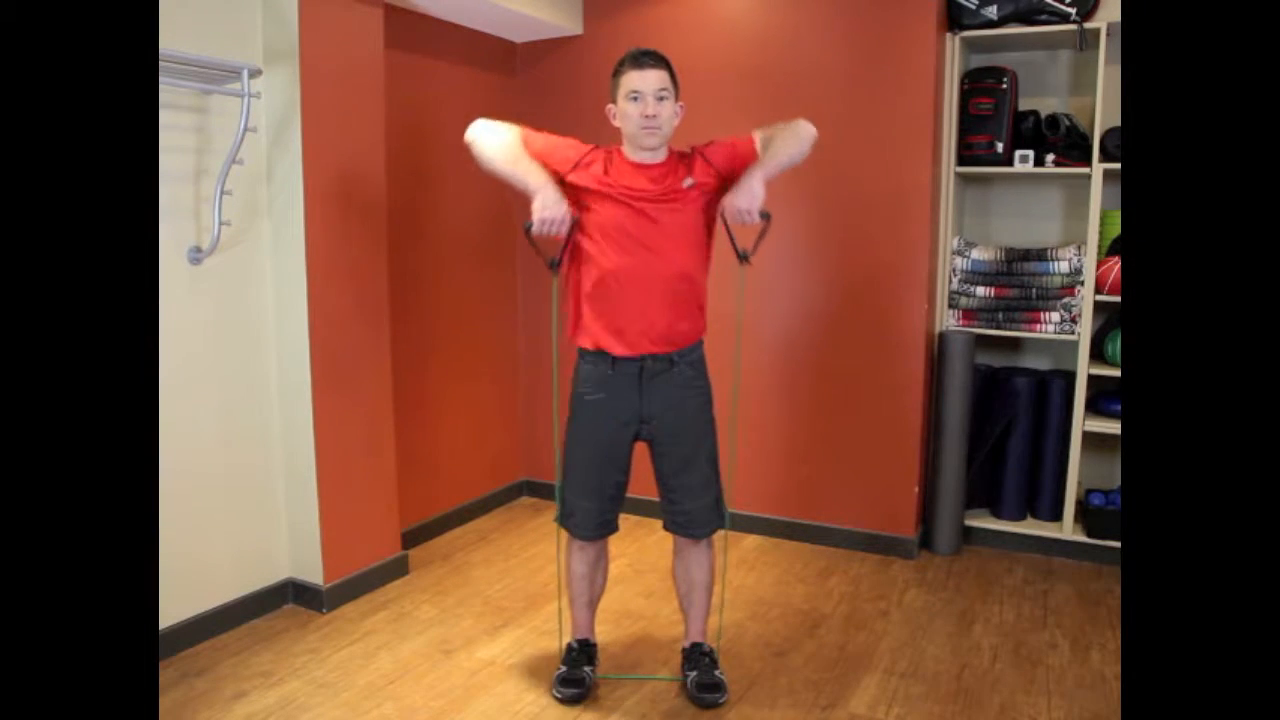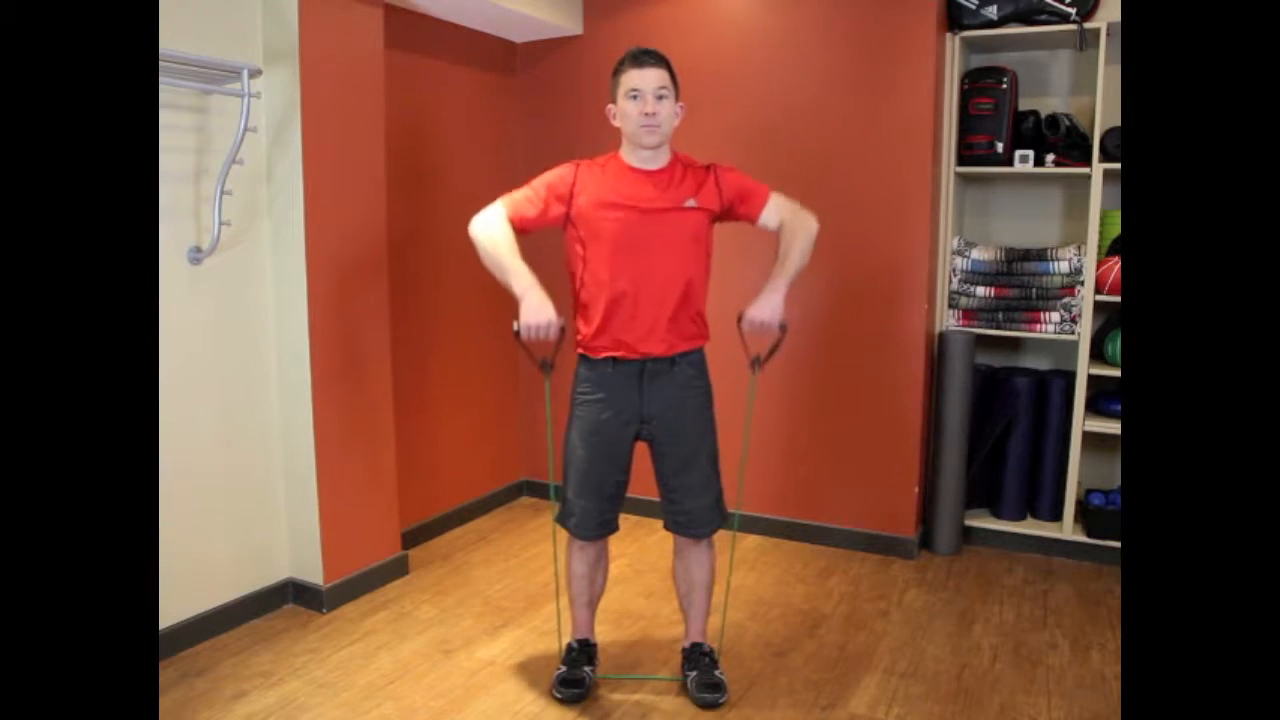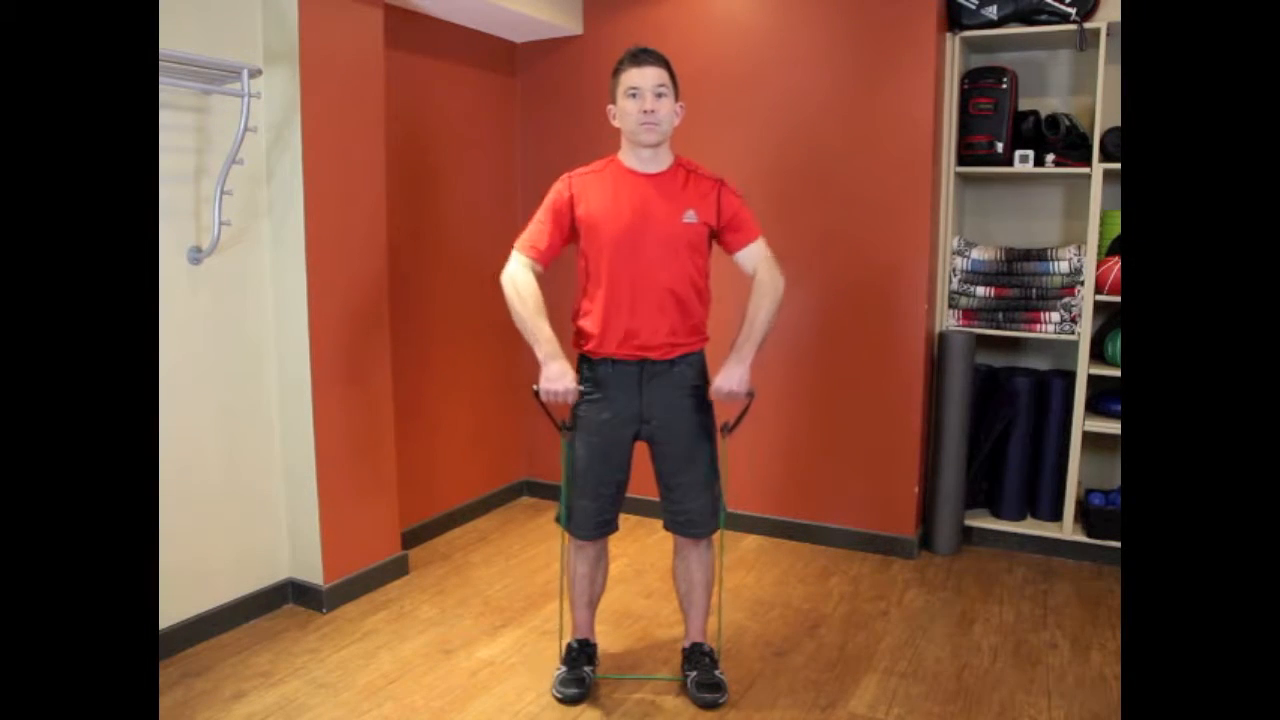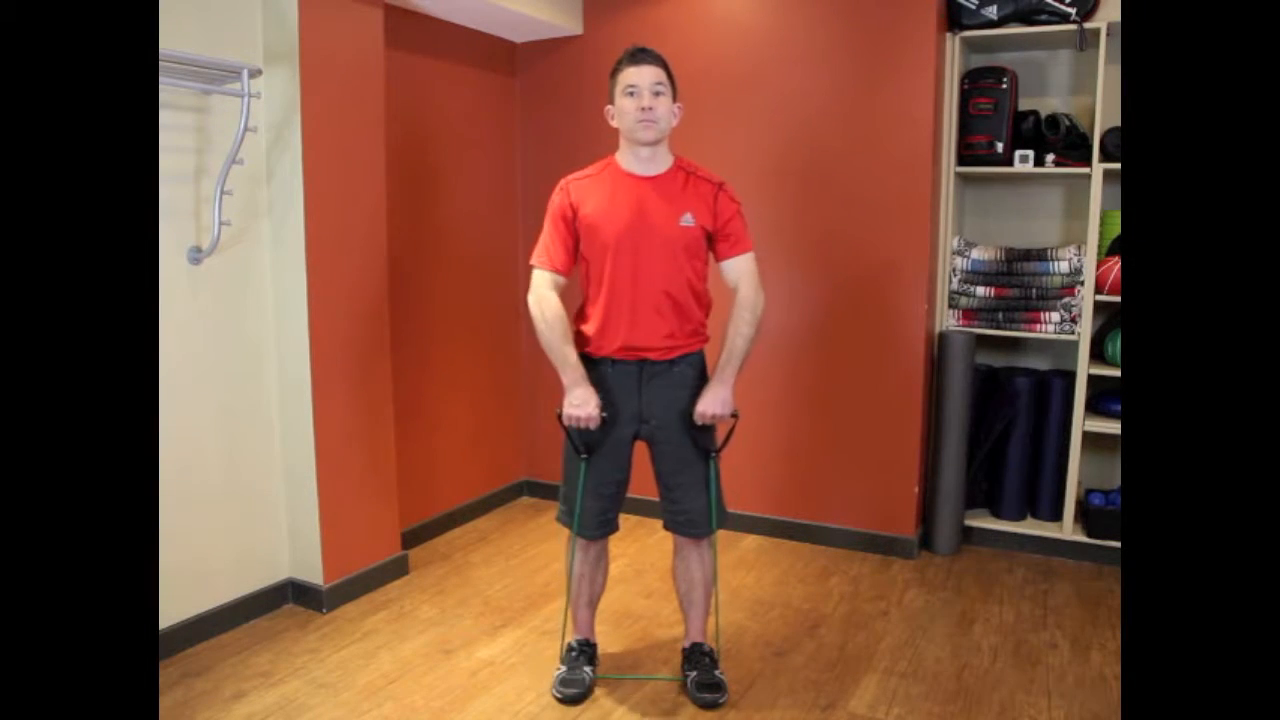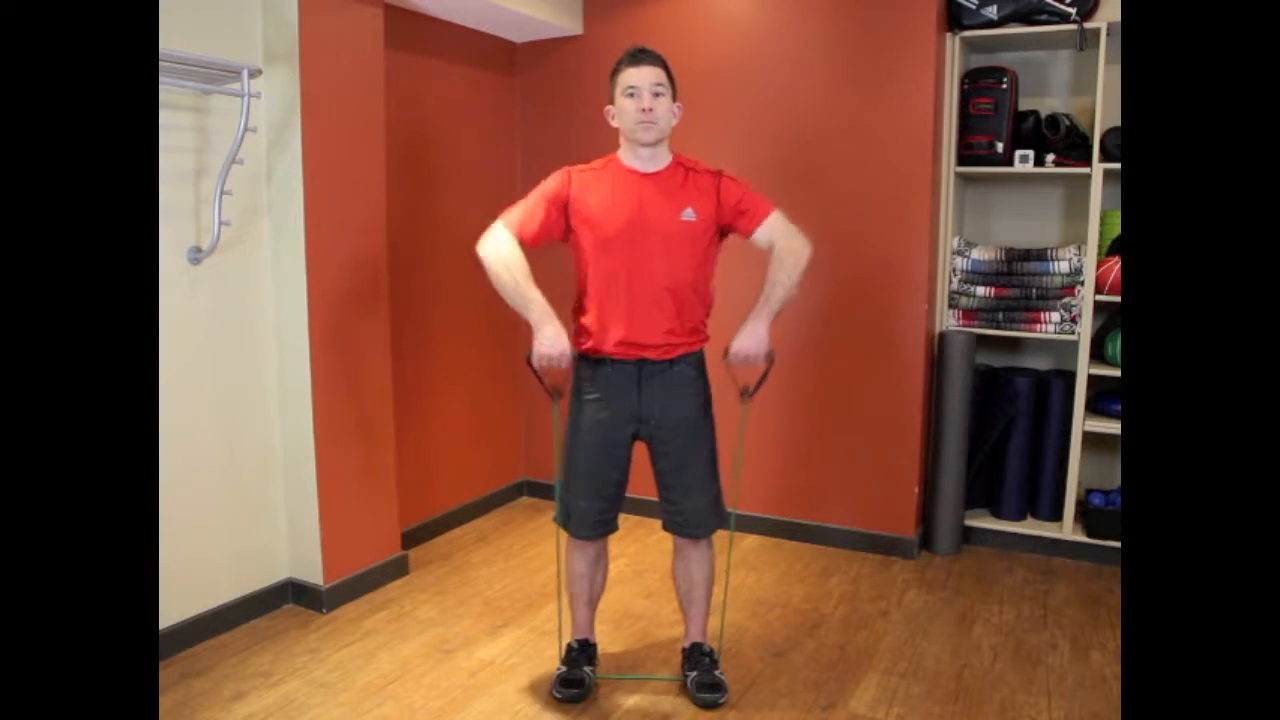
dt=0.3s
person 1, frame 1
left shoulder: (706, 169)
right shoulder: (580, 169)
left elbow: (800, 132)
right elbow: (483, 134)
left wrist: (756, 177)
right wrist: (540, 186)
left hip: (681, 373)
right hip: (601, 374)
left knee: (695, 523)
right knee: (586, 522)
left ankle: (697, 649)
right ankle: (581, 645)
person 1, frame 2
left shoulder: (710, 182)
right shoulder: (577, 181)
left elbow: (800, 221)
right elbow: (488, 224)
left wrist: (776, 291)
right wrist: (527, 294)
left hip: (681, 374)
right hip: (601, 376)
left knee: (695, 522)
right knee: (586, 523)
left ankle: (697, 650)
right ankle: (581, 646)
person 1, frame 3
left shoulder: (710, 192)
right shoulder: (577, 189)
left elbow: (768, 275)
right elbow: (518, 271)
left wrist: (742, 358)
right wrist: (551, 358)
left hip: (682, 378)
right hip: (601, 377)
left knee: (695, 523)
right knee: (586, 524)
left ankle: (697, 650)
right ankle: (581, 646)
person 1, frame 4
left shoulder: (710, 195)
right shoulder: (576, 192)
left elbow: (748, 291)
right elbow: (543, 293)
left wrist: (723, 382)
right wrist: (575, 383)
left hip: (681, 378)
right hip: (601, 378)
left knee: (694, 523)
right knee: (587, 524)
left ankle: (697, 650)
right ankle: (580, 647)
person 1, frame 5
left shoulder: (712, 187)
right shoulder: (574, 185)
left elbow: (793, 246)
right elbow: (495, 245)
left wrist: (760, 320)
right wrist: (542, 320)
left hip: (681, 378)
right hip: (598, 377)
left knee: (694, 523)
right knee: (585, 524)
left ankle: (697, 650)
right ankle: (580, 646)
